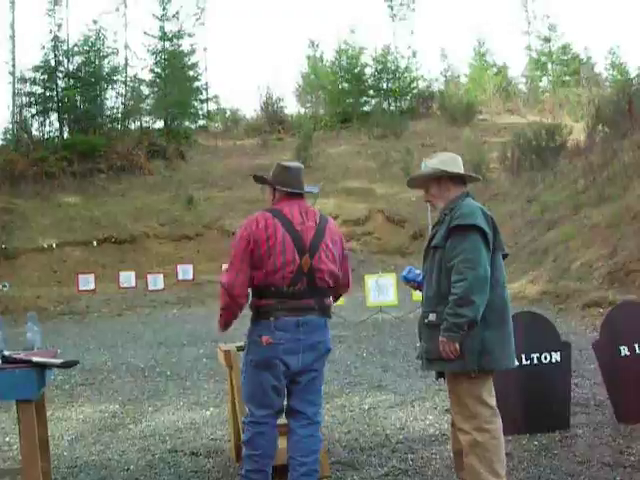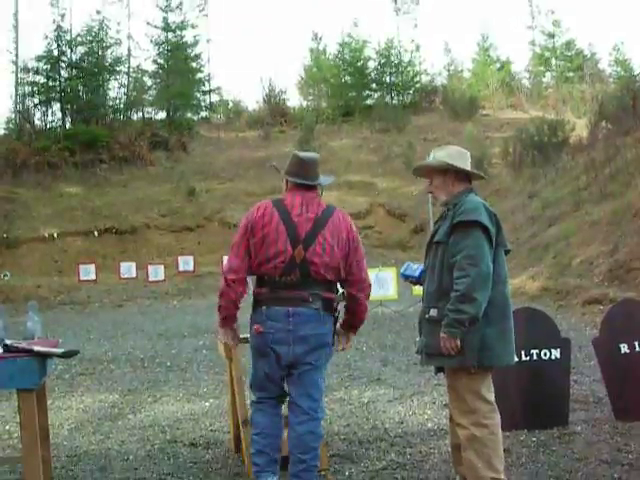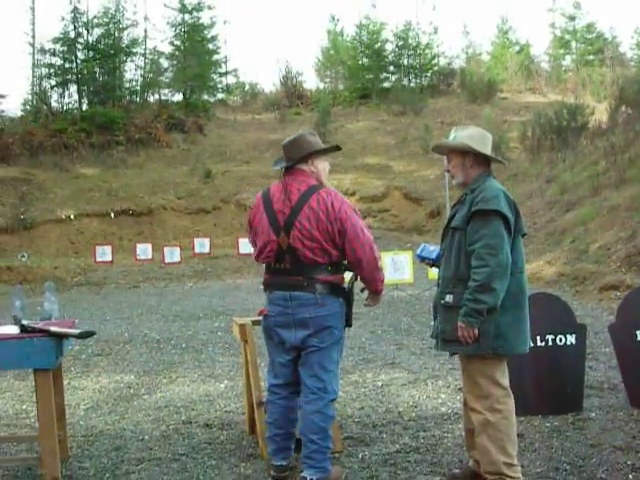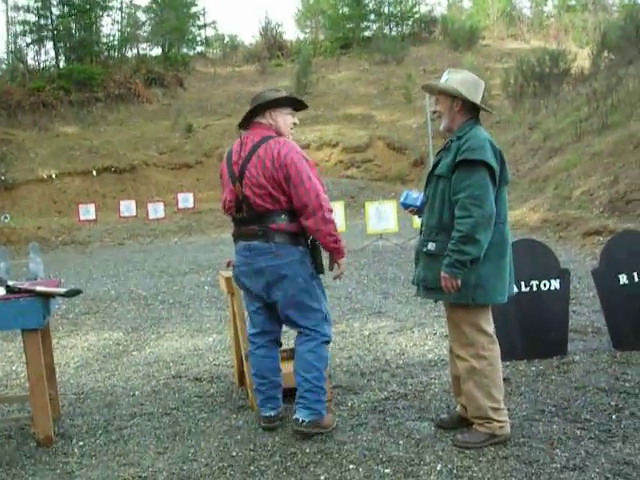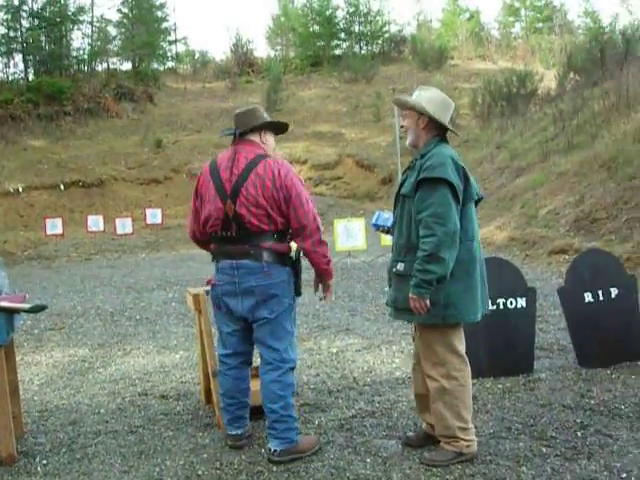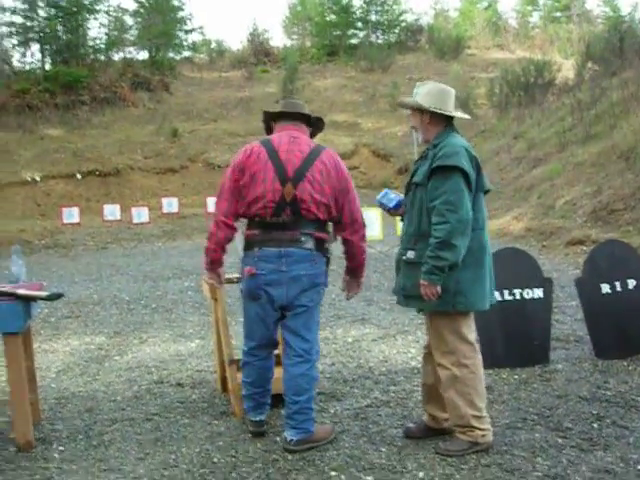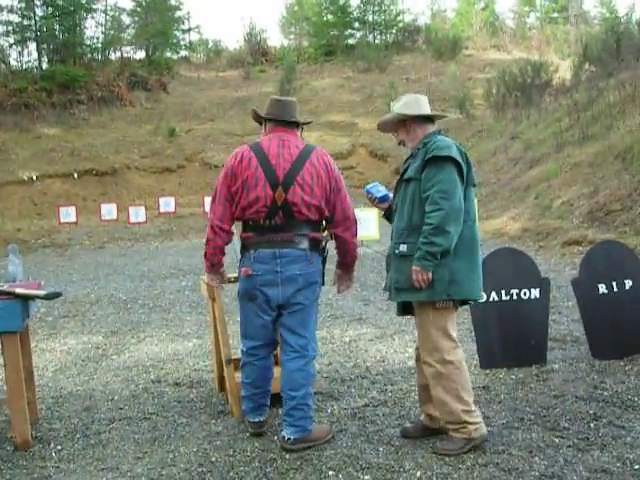
dt=0.5s
person 1, frame 1
left shoulder: (467, 216)
right shoulder: (457, 217)
left elbow: (472, 280)
left wrist: (453, 330)
right wrist: (426, 283)
left hip: (467, 340)
right hip: (462, 339)
left knee: (476, 418)
right knee: (464, 418)
person 1, frame 2
left shoulder: (470, 212)
right shoulder: (459, 212)
left elbow: (473, 276)
left wrist: (453, 326)
right wrist: (426, 278)
left hip: (468, 336)
right hip: (461, 334)
left knee: (476, 415)
right knee: (463, 413)
person 1, frame 3
left shoulder: (489, 198)
right shoulder: (477, 197)
left elbow: (492, 264)
left wrist: (471, 314)
right wrist: (442, 259)
left hip: (482, 323)
right hip: (474, 320)
left knee: (489, 399)
right knee: (475, 397)
person 1, frame 4
left shoulder: (474, 146)
right shoulder: (462, 143)
left elbow: (476, 215)
left wrist: (455, 265)
right wrist: (427, 208)
left hip: (466, 270)
right hip: (456, 266)
left knee: (475, 345)
right knee: (462, 343)
left ankle: (491, 421)
right ankle: (470, 408)
person 1, frame 5
left shoulder: (437, 164)
right shoulder: (432, 161)
left elbow: (441, 234)
left wrist: (421, 284)
right wrist: (397, 228)
left hip: (437, 288)
right hip: (431, 285)
left knee: (444, 364)
right knee: (425, 361)
left ankle: (458, 441)
right ankle: (435, 425)
person 1, frame 6
left shoulder: (450, 155)
right shoulder: (443, 152)
left elbow: (453, 222)
left wrist: (433, 272)
right wrist: (406, 211)
left hip: (448, 278)
right hip: (441, 276)
left knee: (456, 354)
right knee: (436, 351)
left ankle: (474, 430)
right ankle: (439, 418)
person 1, frame 7
left shoulder: (440, 152)
right shoulder: (426, 155)
left elbow: (446, 212)
left wrist: (425, 259)
right wrist: (391, 208)
left hip: (435, 272)
right hip: (425, 271)
left knee: (440, 350)
right knee: (428, 349)
left ankle: (466, 425)
right ankle: (436, 417)
person 2, frame 1
left shoulder: (258, 224)
right shoulder: (330, 227)
left elbow: (234, 286)
right elbow: (343, 284)
left wrist: (225, 320)
left hip: (271, 331)
right hip: (315, 331)
left knee: (261, 415)
right knee: (306, 416)
person 2, frame 2
left shoulder: (260, 214)
right shoulder: (340, 221)
left elbow: (234, 273)
right elbow: (359, 283)
left wrist: (227, 318)
right wrist: (350, 325)
left hip: (269, 320)
right hip: (315, 323)
left knee: (265, 399)
right knee: (307, 408)
person 2, frame 3
left shoulder: (262, 201)
right shoulder: (330, 200)
right elbow: (365, 254)
right wrist: (375, 288)
left hip: (278, 304)
right hip: (320, 306)
left knee: (281, 387)
right knee: (318, 390)
person 2, frame 4
left shoulder: (232, 156)
right shoulder: (283, 150)
right elbow: (315, 205)
right wrist: (335, 250)
left hip: (246, 256)
right hip: (284, 255)
left knee: (262, 336)
right knee: (314, 330)
left ankle: (269, 410)
right ankle: (309, 412)
person 2, frame 5
left shoulder: (209, 172)
right shoulder: (275, 169)
left elbow: (197, 232)
right elbow: (308, 226)
right wrist: (324, 272)
left hip: (225, 276)
right hip: (268, 275)
left knee: (232, 356)
right knee: (277, 360)
left ankle: (236, 429)
right ankle: (282, 441)
person 2, frame 6
left shoulder: (249, 155)
right shoulder: (329, 160)
left elbow: (223, 216)
right elbow: (352, 223)
left wrist: (213, 262)
right wrist: (355, 270)
left hip: (260, 260)
right hip: (307, 262)
left knee: (257, 345)
right knee: (301, 350)
left ankle: (256, 415)
right ankle: (299, 430)
person 2, frame 7
left shoulder: (241, 158)
right shoulder: (320, 159)
left elbow: (219, 219)
right elbow: (344, 220)
left wrist: (213, 264)
right wrist: (346, 265)
left hip: (256, 262)
right hip: (302, 262)
left knee: (256, 347)
right knee: (298, 349)
left ankle: (255, 417)
right ankle: (297, 429)
